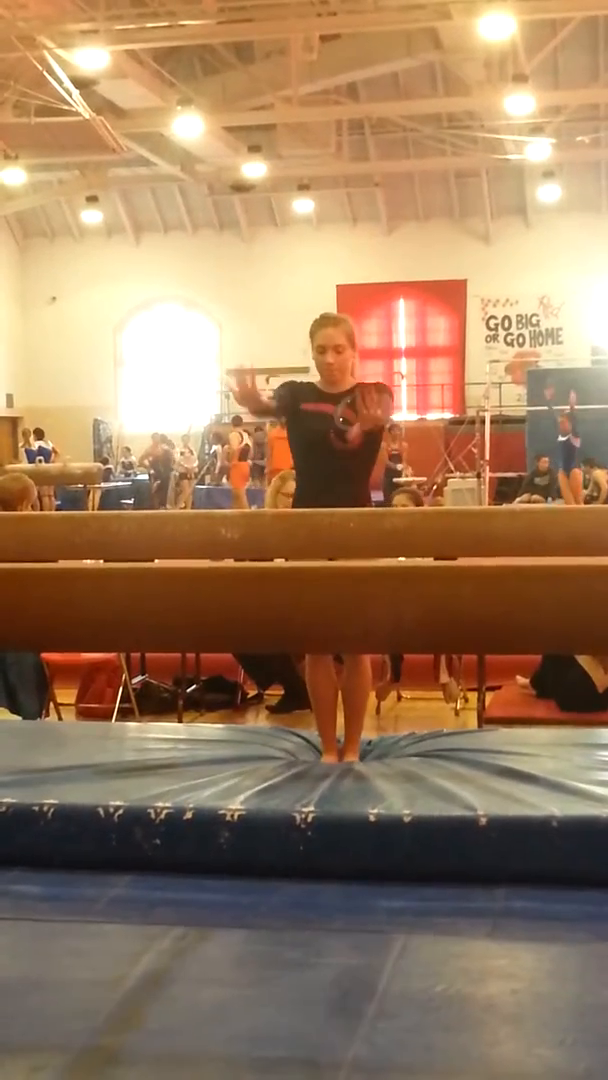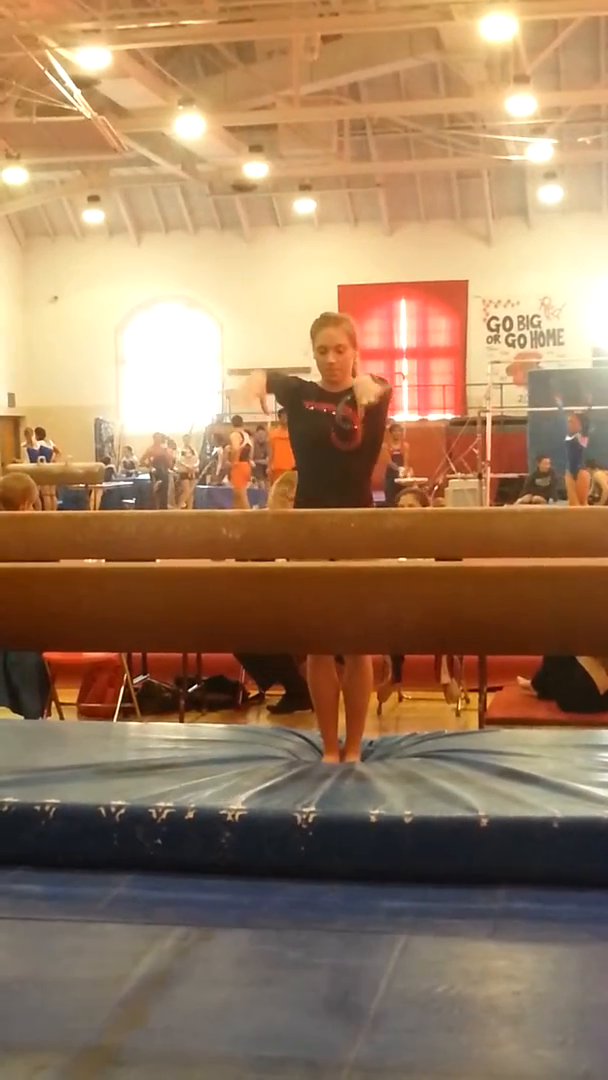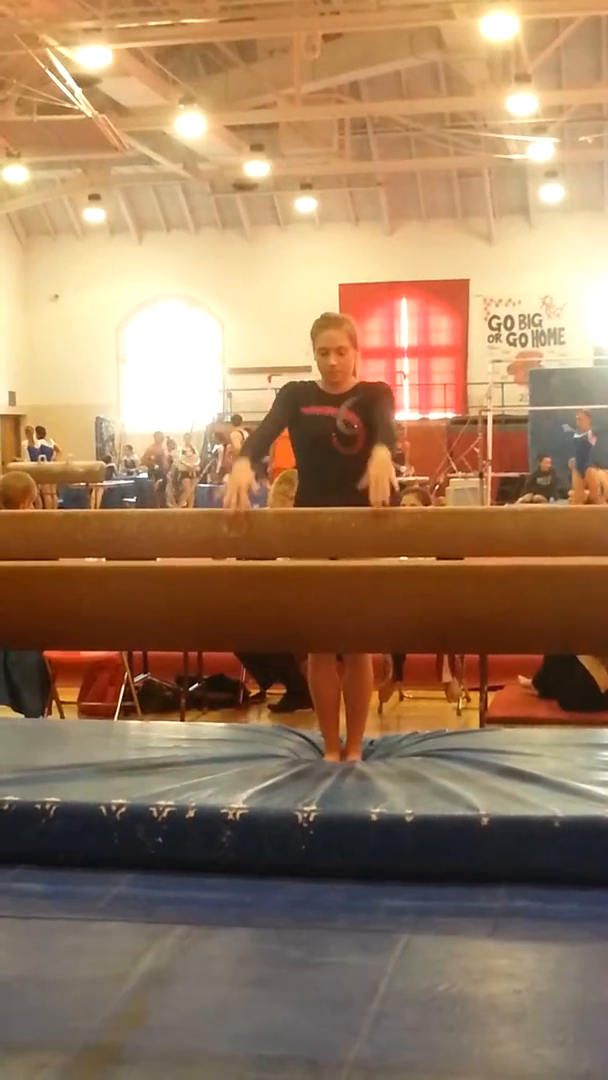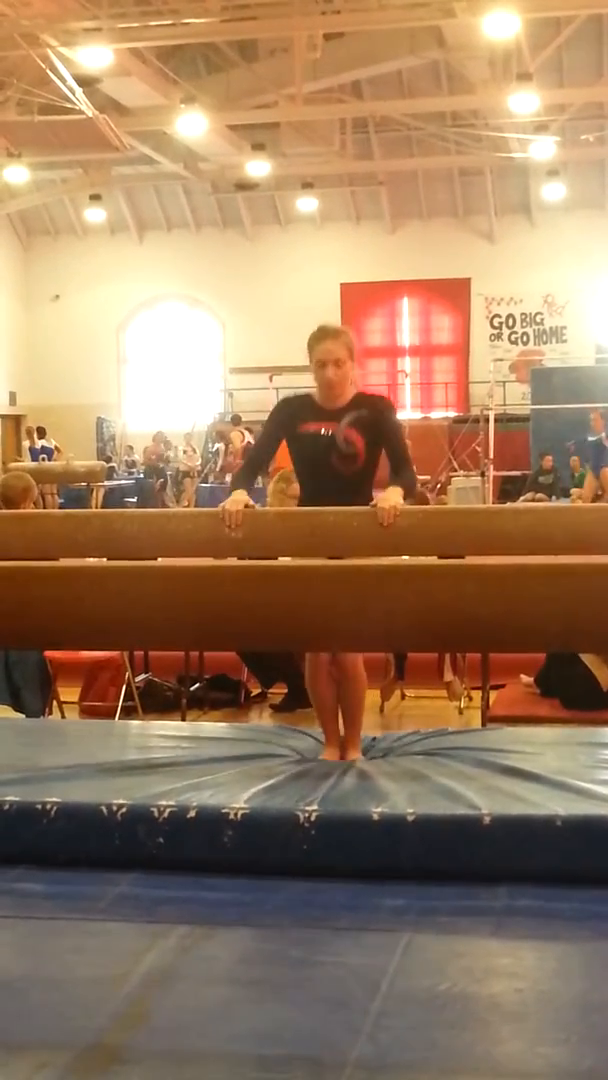
dt=0.2s
person 1, frame 1
left shoulder: (370, 394)
right shoulder: (296, 394)
left elbow: (383, 406)
right elbow: (270, 407)
left wrist: (376, 413)
right wrist: (251, 397)
left ankle: (352, 748)
right ankle: (328, 747)
person 1, frame 2
left shoulder: (372, 390)
right shoulder: (299, 392)
left elbow: (380, 393)
right elbow: (279, 386)
left wrist: (368, 390)
right wrist: (260, 379)
right knee: (317, 646)
left ankle: (354, 749)
right ankle: (330, 748)
person 1, frame 3
left shoulder: (374, 395)
right shoulder: (295, 395)
left elbow: (386, 430)
right elbow: (264, 433)
left wrist: (382, 456)
right wrist: (242, 464)
left knee: (358, 649)
right knee: (319, 648)
left ankle: (354, 749)
right ankle: (331, 748)
person 1, frame 4
left shoulder: (375, 410)
right shoulder: (291, 410)
left elbow: (406, 472)
right elbow: (252, 462)
left wrist: (397, 492)
right wrist: (237, 492)
left knee: (349, 658)
right knee: (319, 658)
left ankle: (353, 745)
right ankle: (331, 744)
